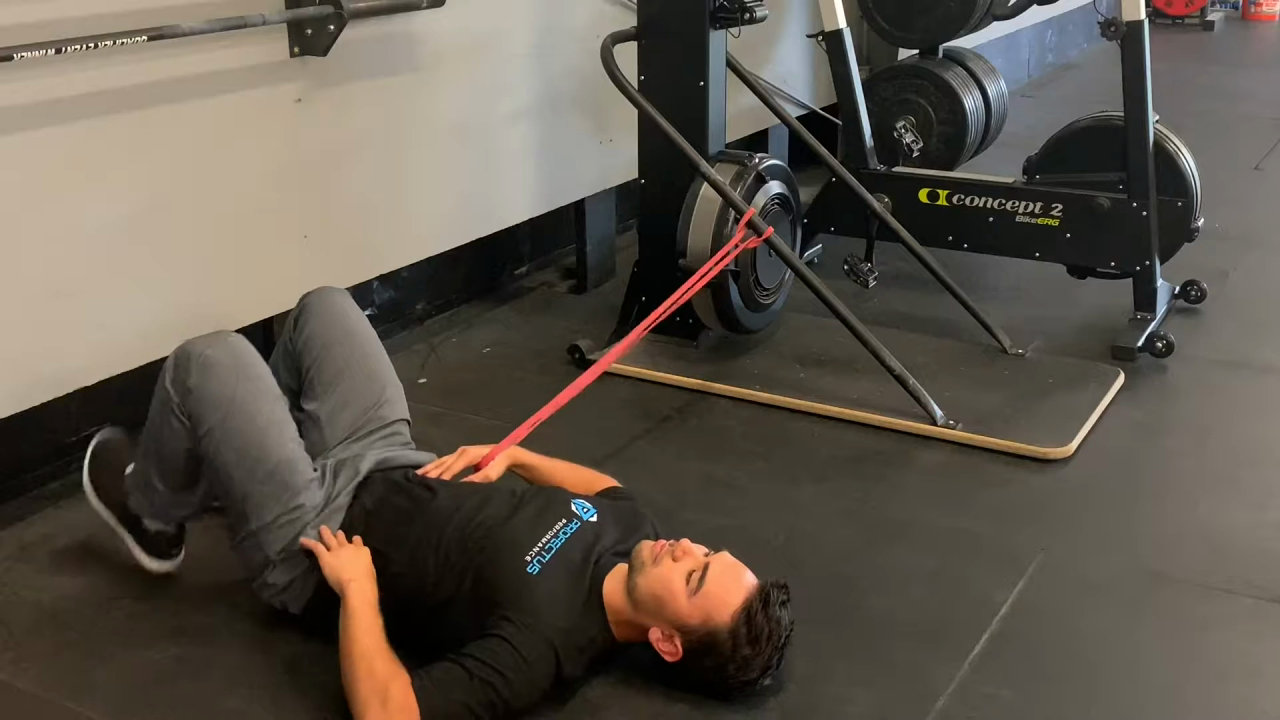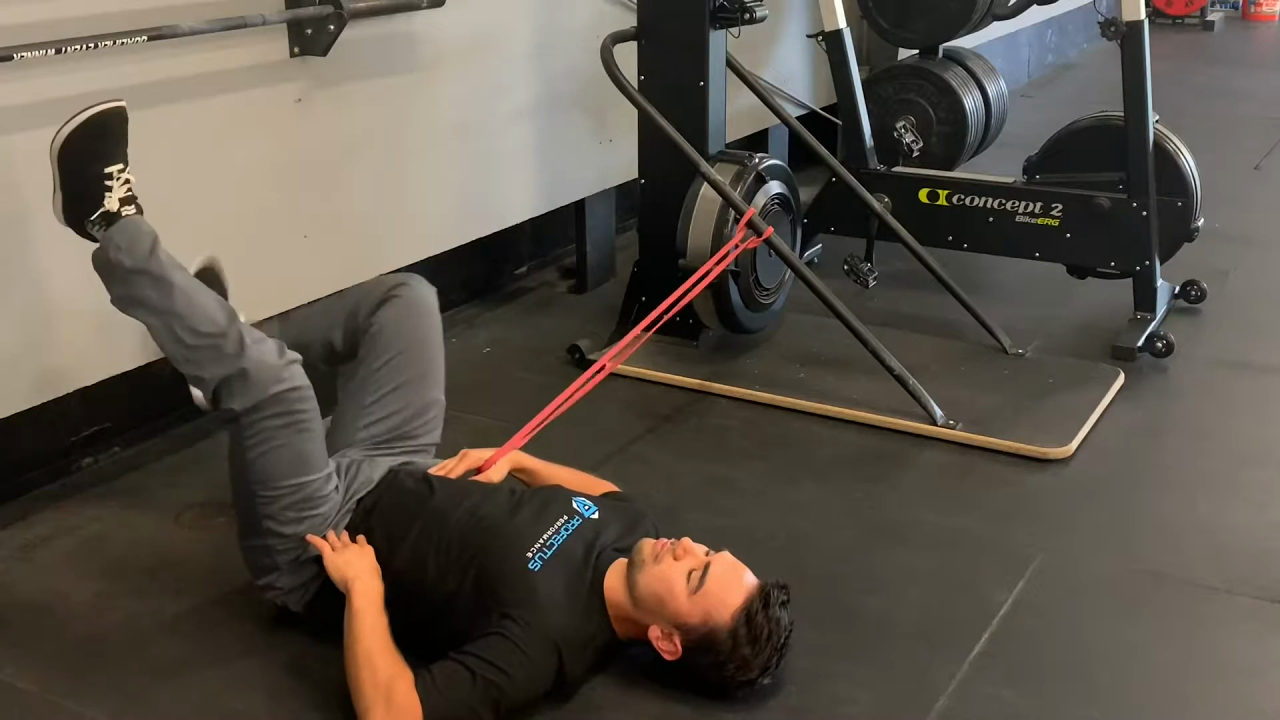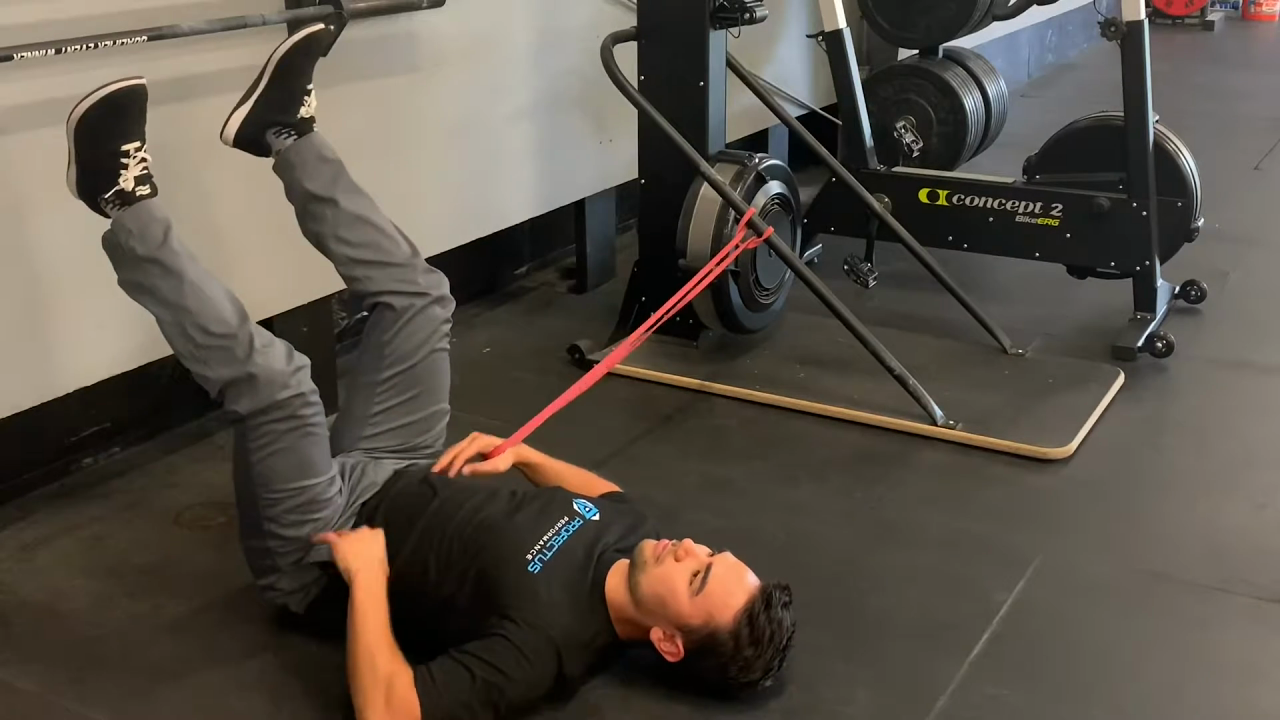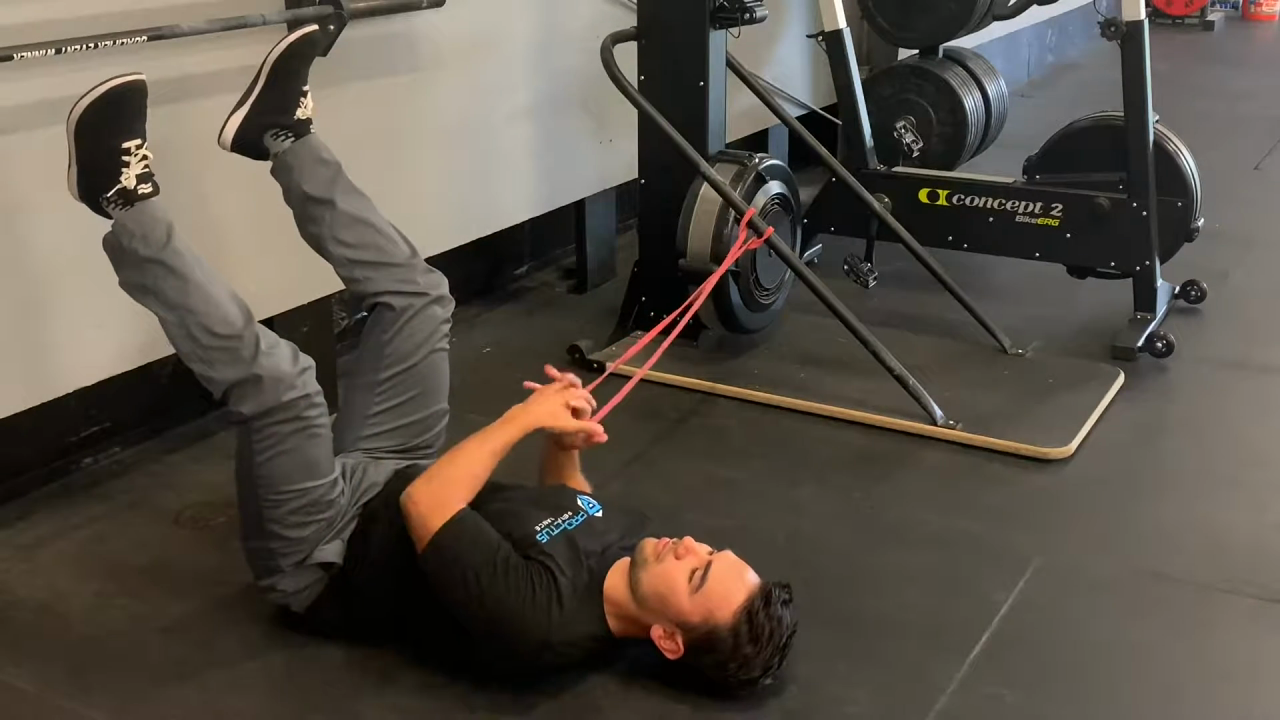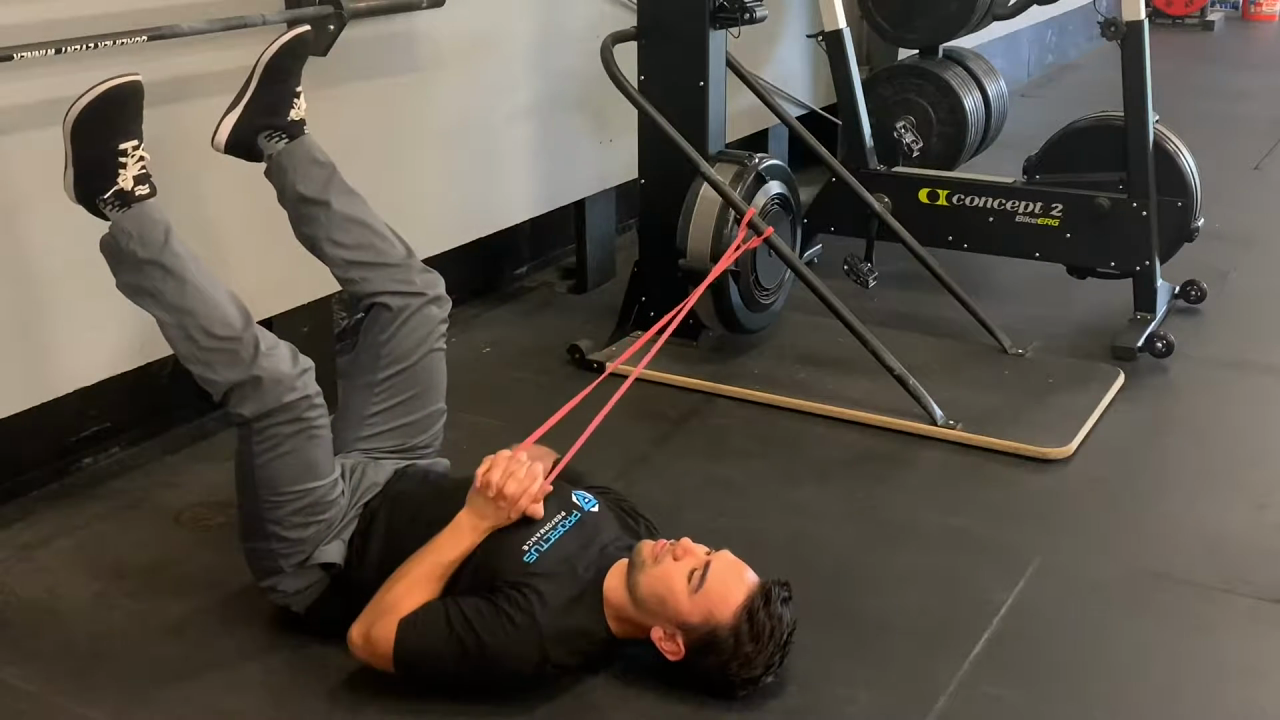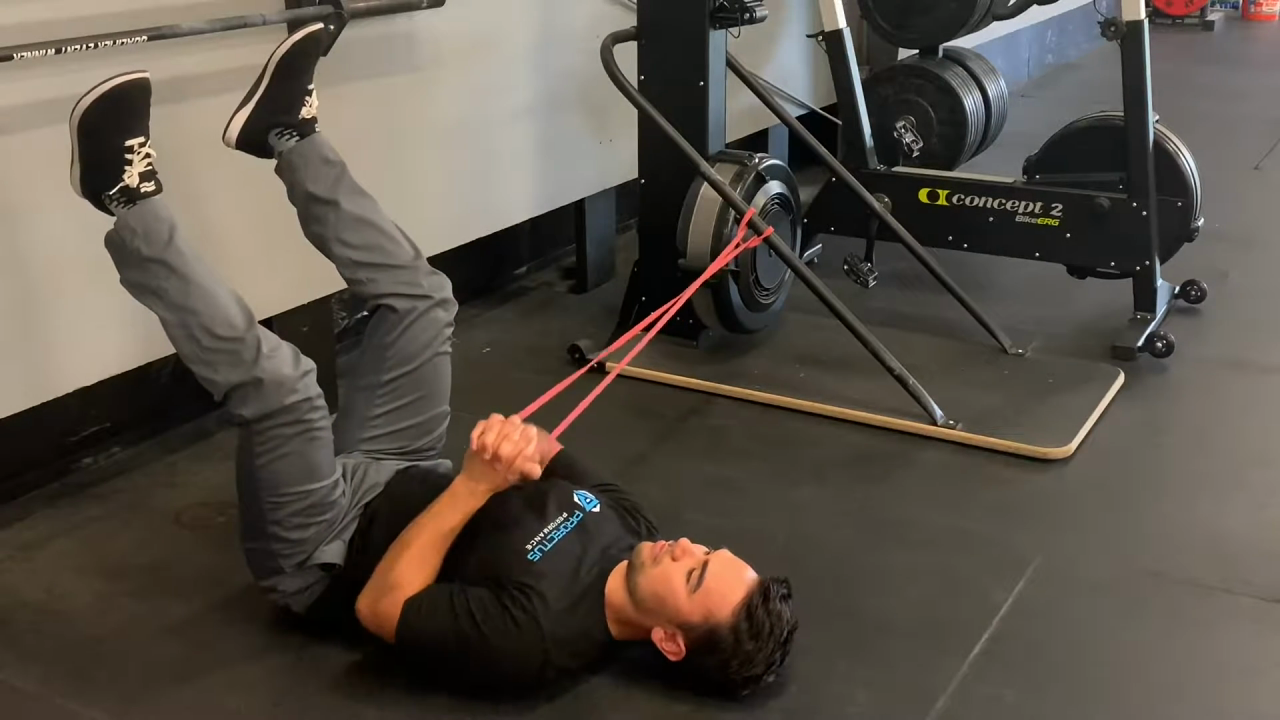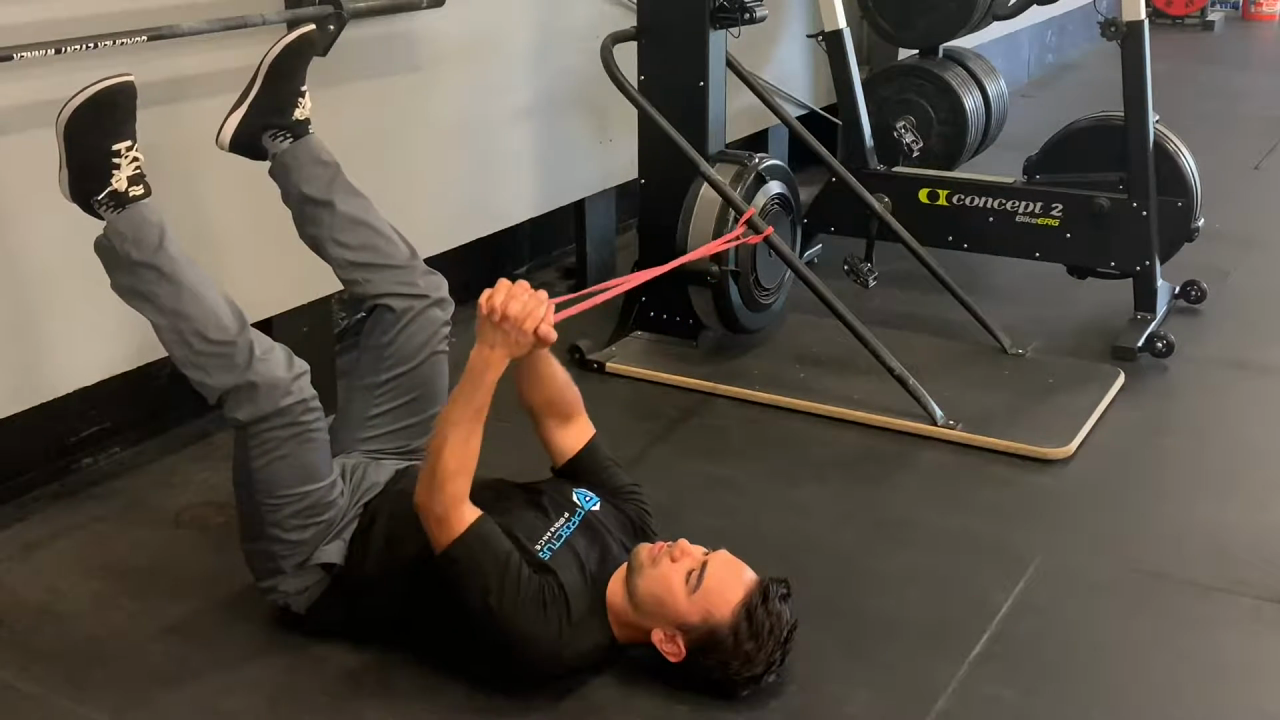
dt=0.7s
person 1, frame 1
left shoulder: (546, 640)
right shoulder: (628, 536)
right elbow: (600, 482)
left wrist: (356, 586)
right wrist: (512, 456)
left hip: (316, 541)
right hip: (390, 474)
left knee: (211, 360)
right knee: (324, 306)
left ankle: (152, 520)
right ankle: (238, 463)
person 1, frame 2
left shoulder: (547, 640)
right shoulder: (629, 534)
right elbow: (603, 489)
left wrist: (363, 586)
right wrist: (515, 461)
left hip: (318, 549)
right hip: (392, 479)
left knee: (270, 377)
right knee: (405, 298)
left ankle: (114, 227)
right ankle: (233, 356)
person 1, frame 3
left shoulder: (550, 640)
right shoulder: (628, 538)
right elbow: (599, 488)
left wrist: (366, 569)
right wrist: (522, 453)
left hip: (319, 551)
right hip: (389, 480)
left knee: (271, 376)
right knee: (416, 294)
left ankle: (128, 205)
right ankle: (285, 133)
person 1, frame 4
left shoulder: (543, 621)
right shoulder: (625, 540)
left elbow: (423, 508)
left wrist: (526, 417)
right wrist: (565, 441)
left hip: (319, 555)
right hip: (381, 474)
left knee: (274, 374)
right knee: (416, 294)
left ankle: (128, 204)
right ankle: (282, 136)
person 1, frame 5
left shoulder: (544, 633)
right shoulder: (624, 529)
left elbow: (373, 637)
right elbow: (543, 458)
left wrist: (476, 520)
right wrist: (518, 469)
left hip: (320, 552)
right hip: (393, 477)
left knee: (276, 377)
right knee: (412, 293)
left ankle: (125, 205)
right ankle: (276, 137)
person 1, frame 6
left shoulder: (540, 639)
right shoulder: (624, 526)
left elbow: (380, 608)
right elbow: (548, 453)
left wrist: (473, 485)
right wrist: (518, 442)
left hip: (320, 555)
right hip: (392, 479)
left knee: (275, 377)
right knee: (418, 296)
left ankle: (131, 201)
right ankle: (288, 135)
person 1, frame 7
left shoulder: (549, 632)
right shoulder: (624, 527)
left elbow: (438, 506)
right elbow: (566, 424)
left wrist: (492, 355)
right wrist: (533, 345)
left hip: (319, 557)
right hip: (380, 479)
left knee: (270, 380)
right knee: (416, 297)
left ankle: (119, 205)
right ankle: (280, 136)
